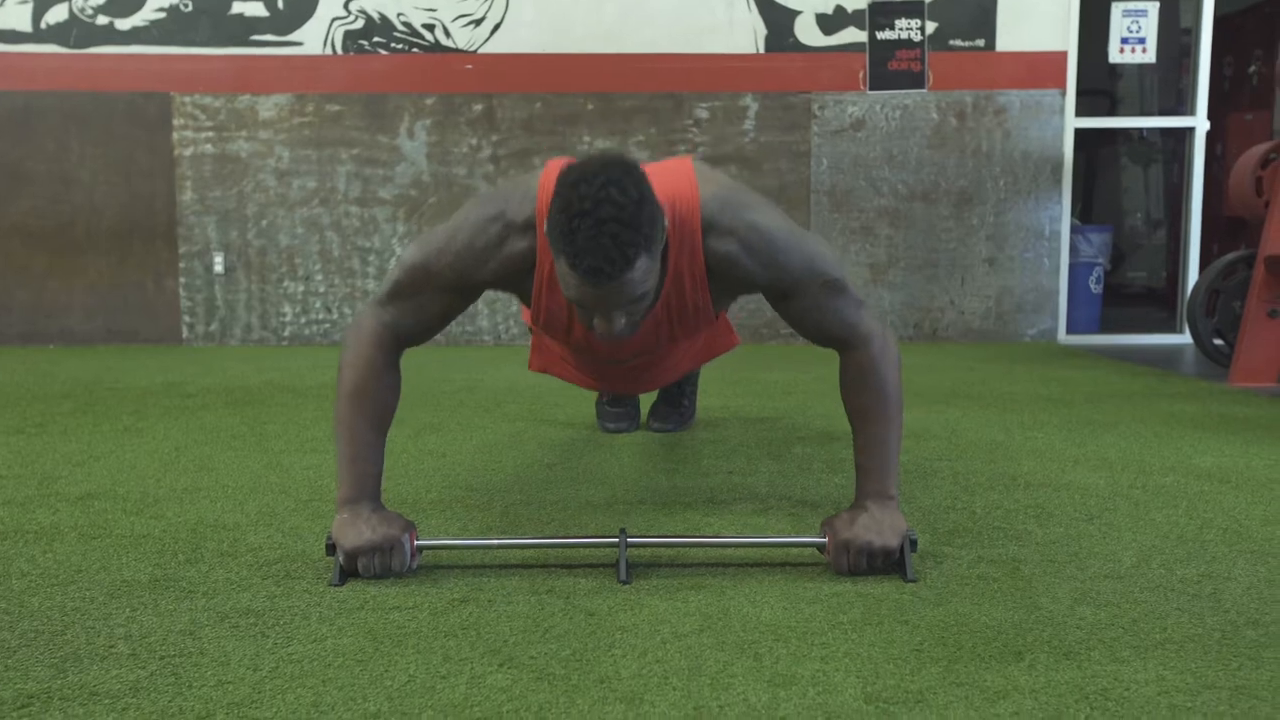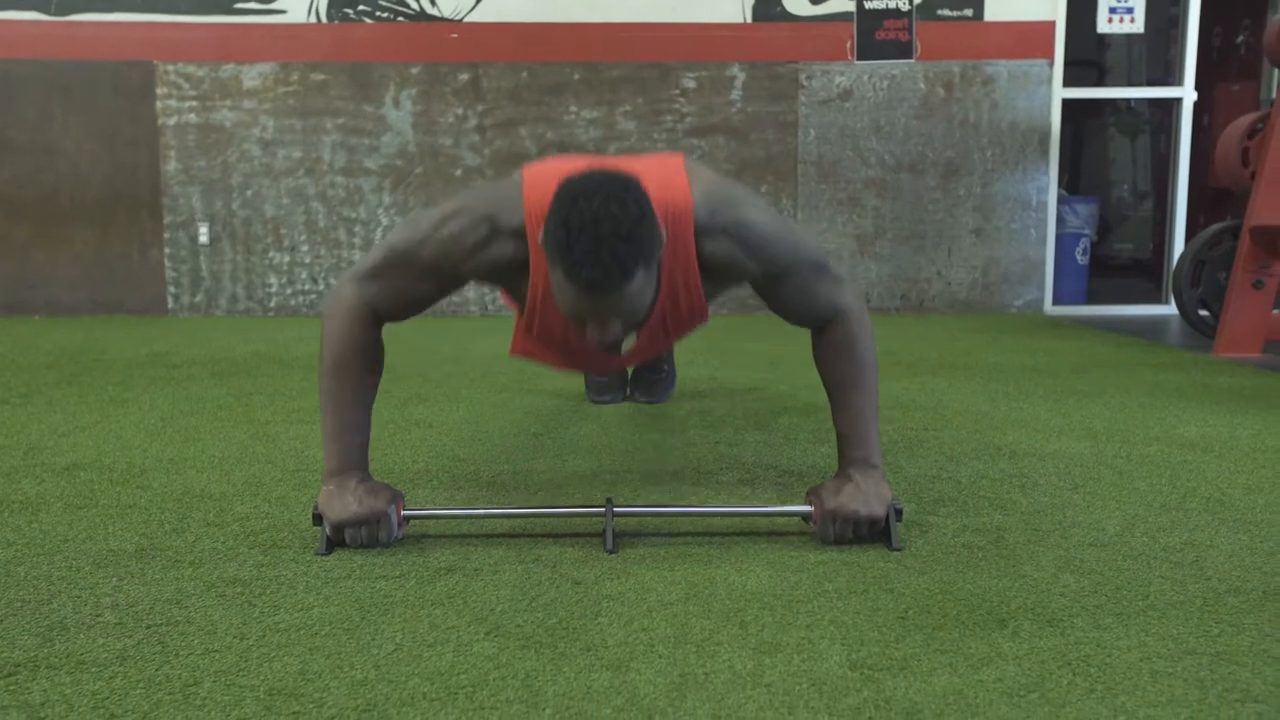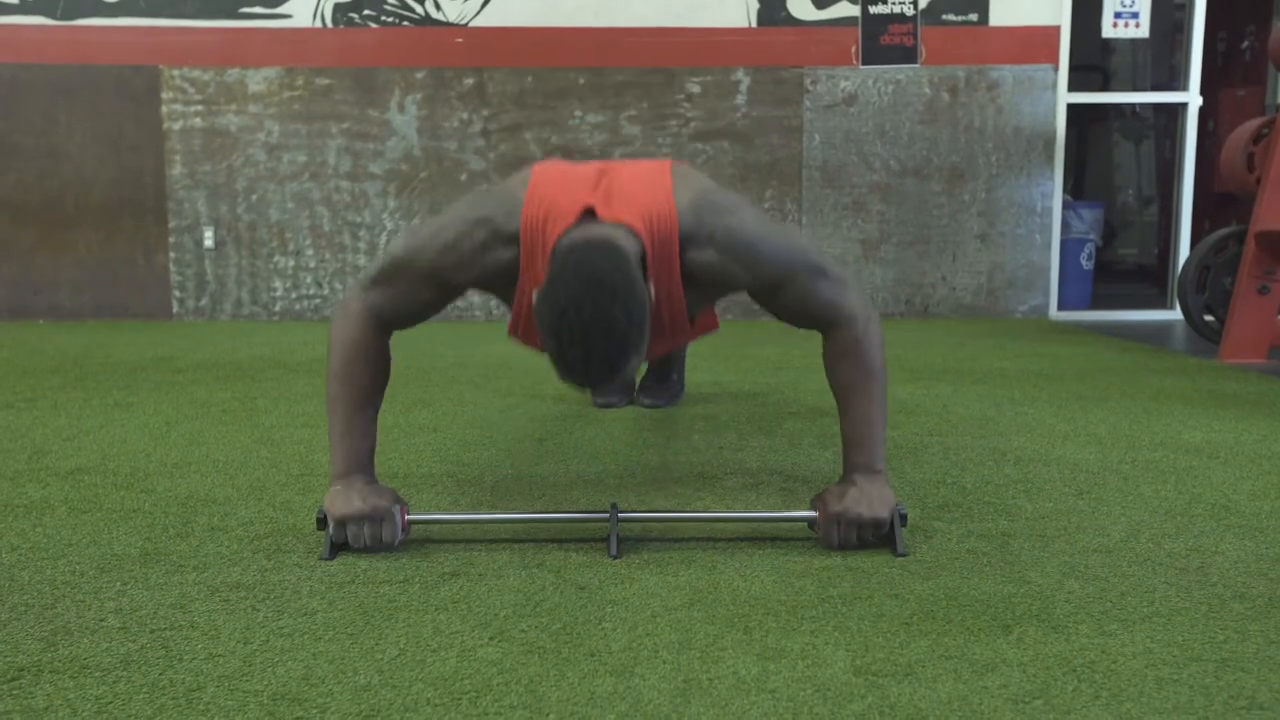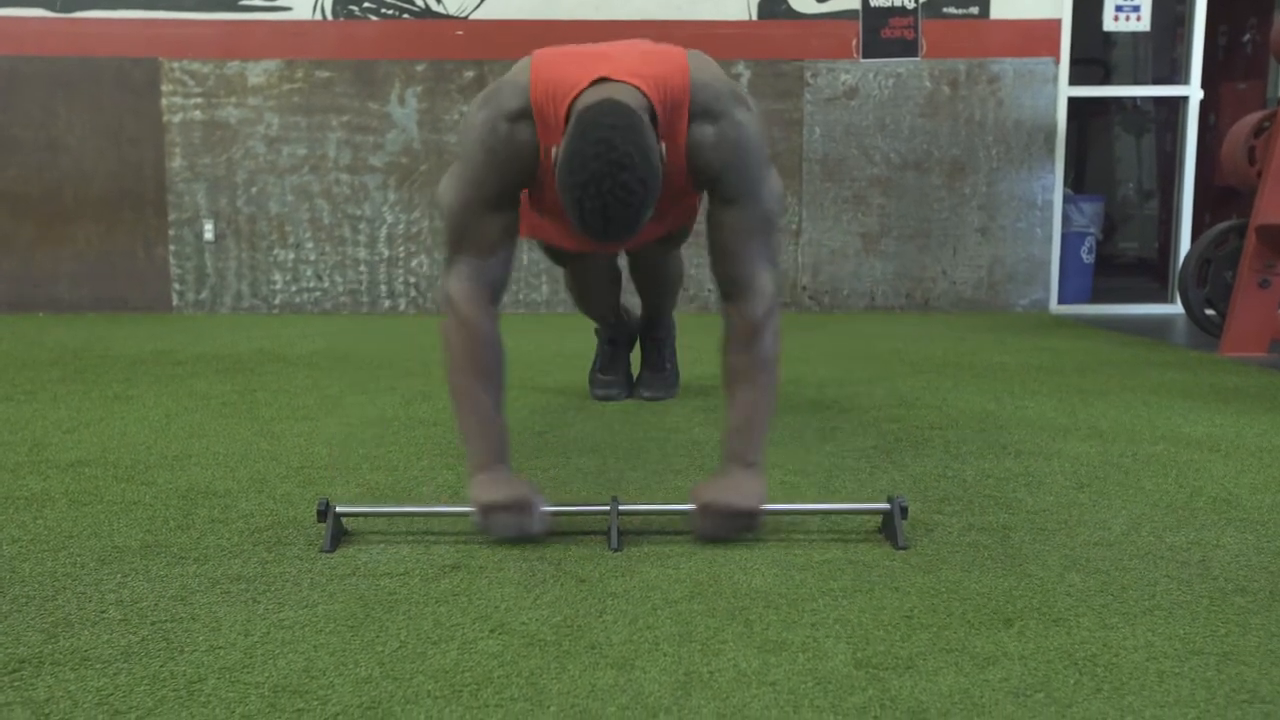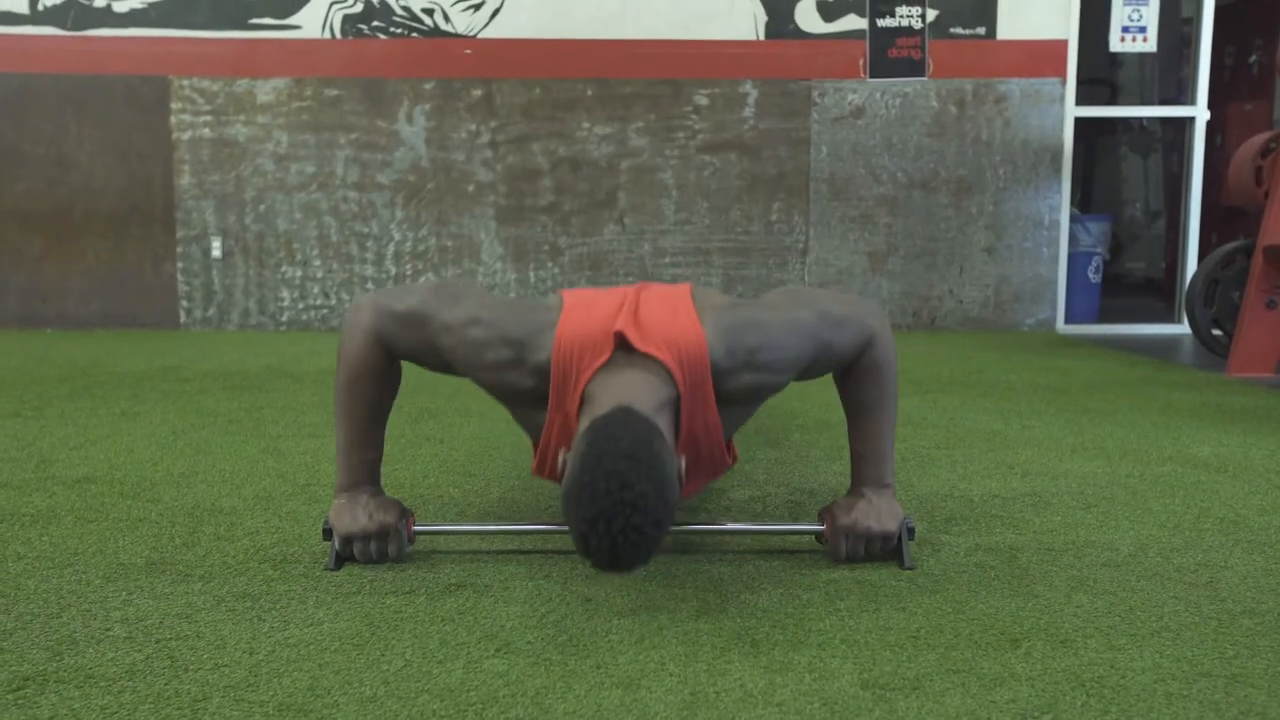
dt=1s
person 1, frame 1
left shoulder: (729, 234)
right shoulder: (505, 232)
left elbow: (864, 334)
right elbow: (376, 329)
left wrist: (878, 499)
right wrist: (358, 501)
left hip: (681, 324)
left ankle: (677, 377)
right ankle: (616, 393)
person 1, frame 2
left shoulder: (722, 227)
right shoulder: (495, 228)
left elbow: (842, 314)
right elbow: (351, 302)
left wrist: (861, 468)
right wrist: (345, 475)
right hip: (547, 270)
left ankle: (653, 354)
right ankle: (597, 359)
person 1, frame 3
left shoulder: (709, 239)
right shoulder: (494, 238)
left elbow: (851, 315)
right elbow: (360, 311)
left wrist: (865, 471)
right wrist: (350, 473)
left hip: (670, 257)
left ankle: (670, 353)
person 1, frame 4
left shoulder: (716, 121)
right shoulder: (504, 123)
left elbow: (751, 290)
right elbow: (469, 288)
left wrist: (742, 463)
right wrist: (488, 466)
left ankle: (658, 330)
right ankle: (614, 332)
person 1, frame 5
left shoulder: (728, 357)
right shoulder: (526, 358)
left elbow: (869, 329)
right elbow: (368, 318)
left wrist: (875, 487)
right wrist: (354, 488)
